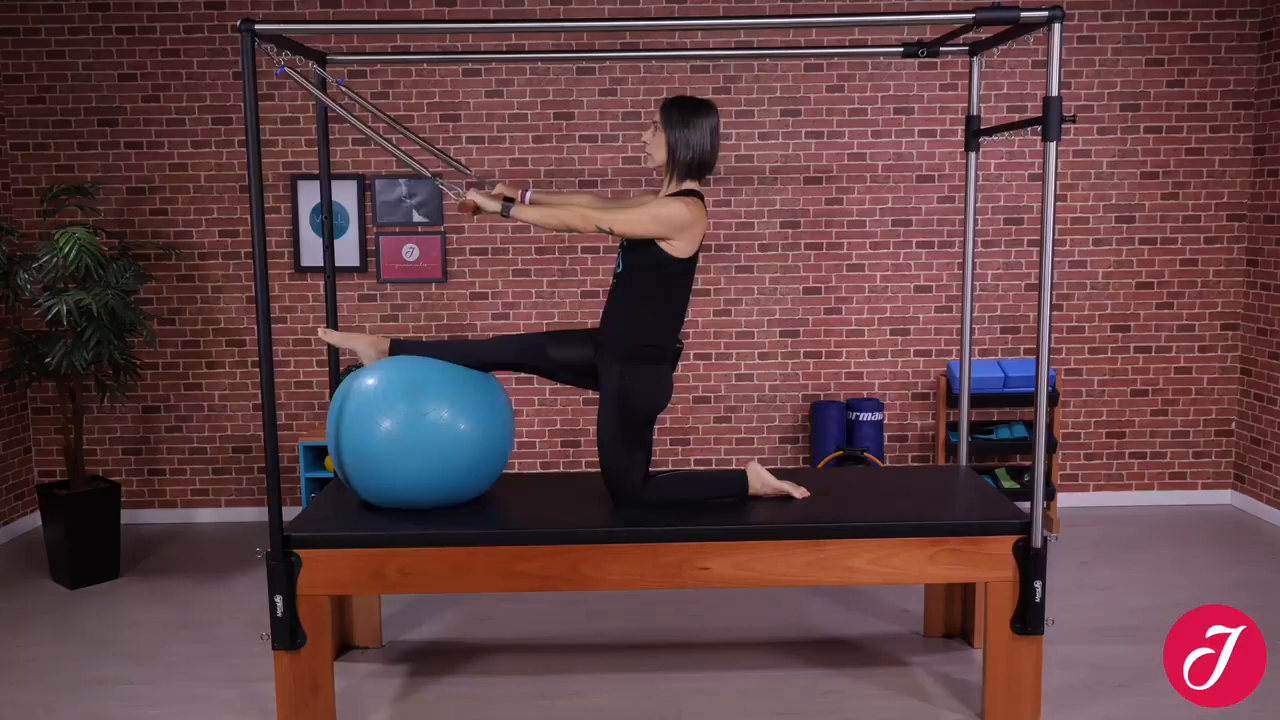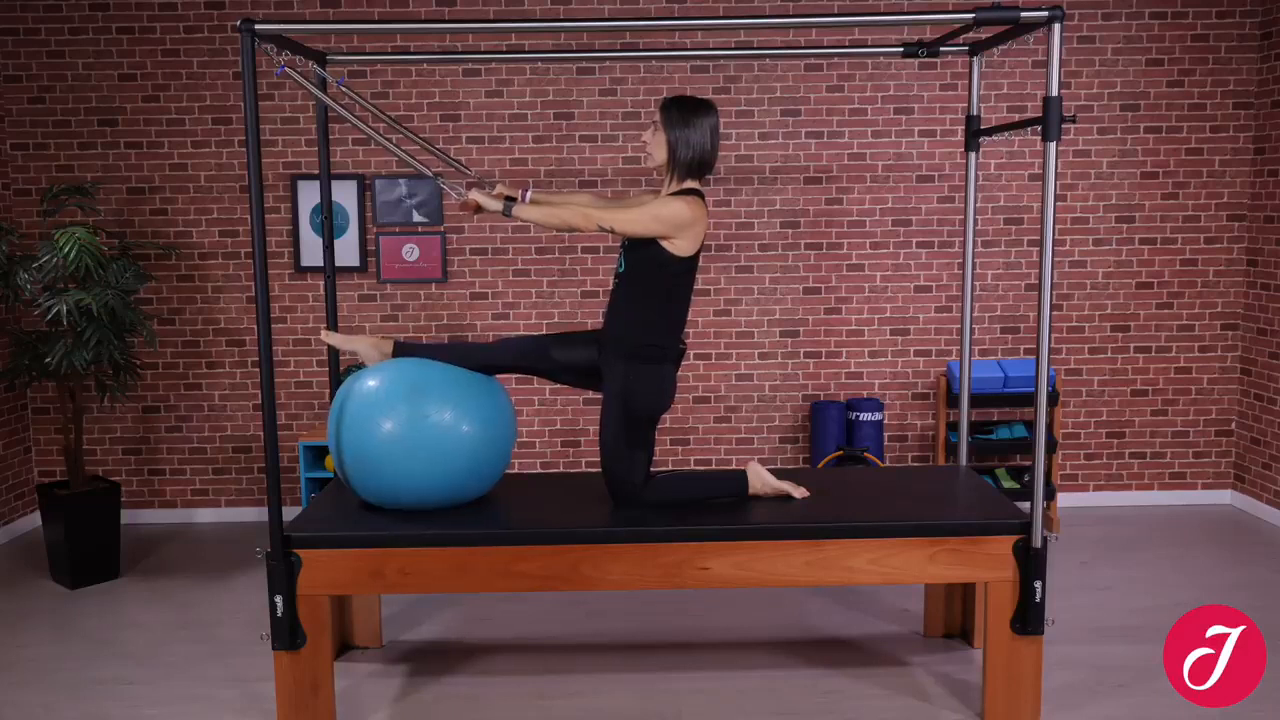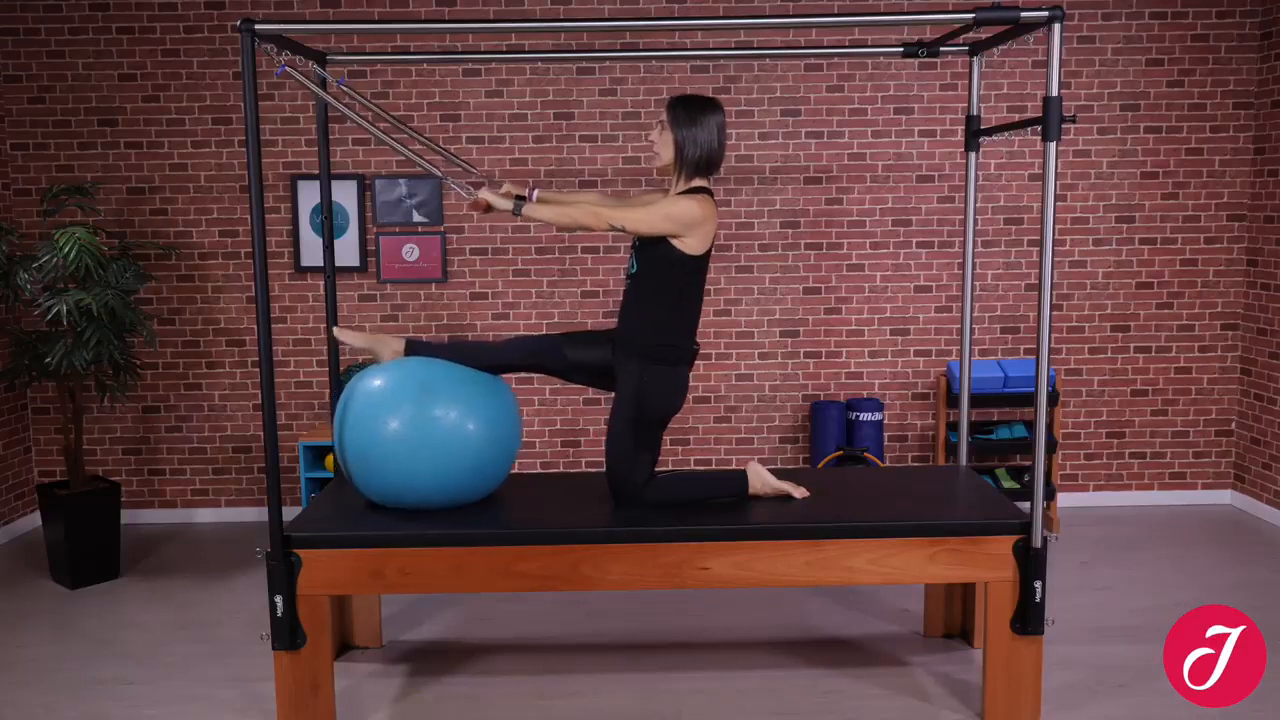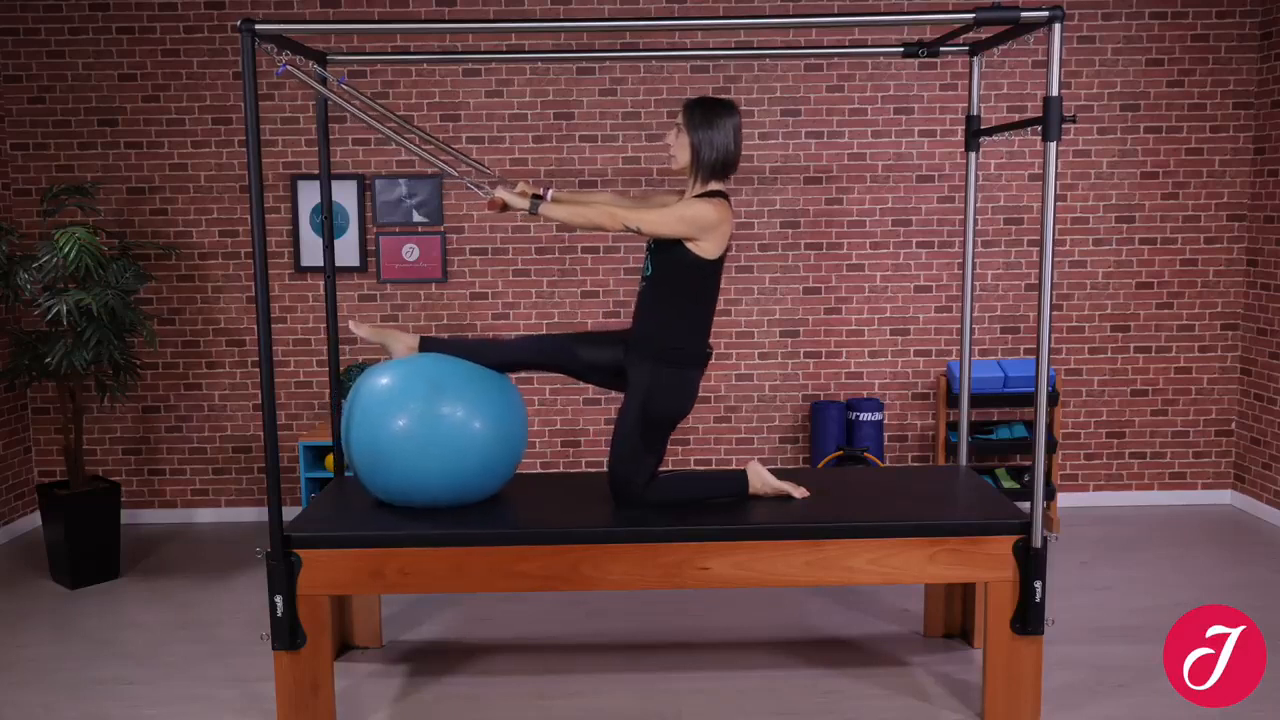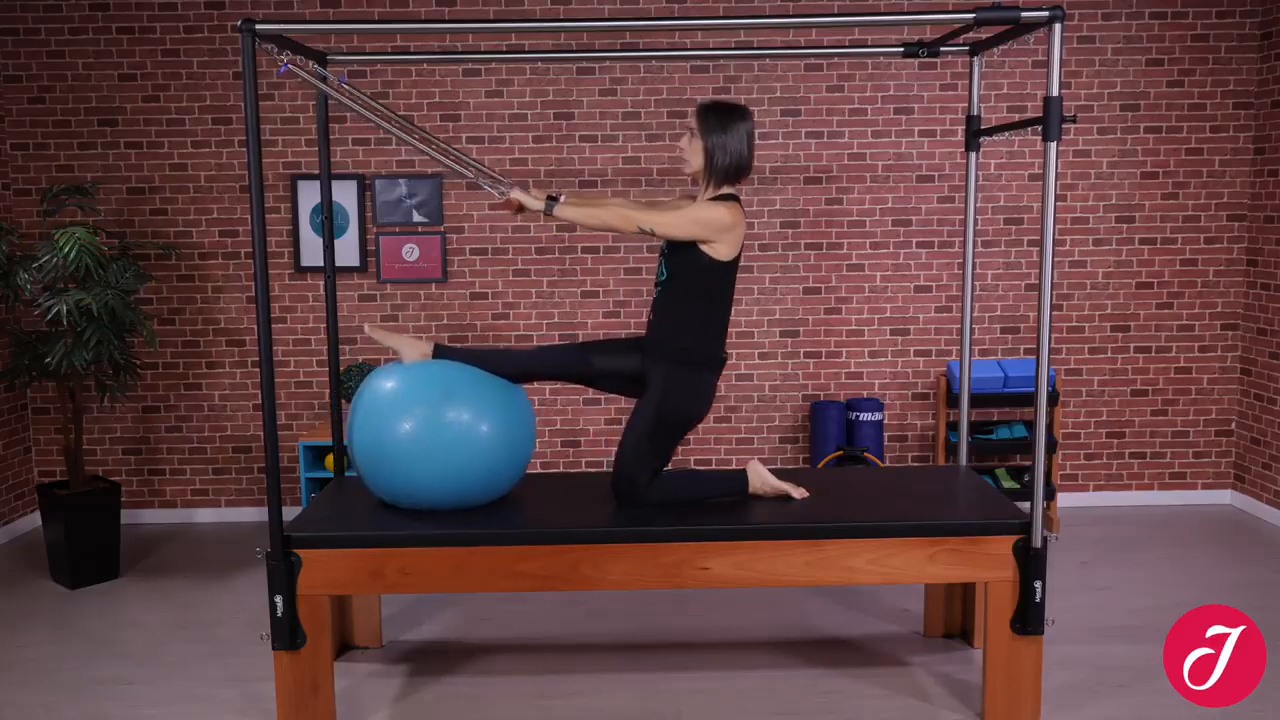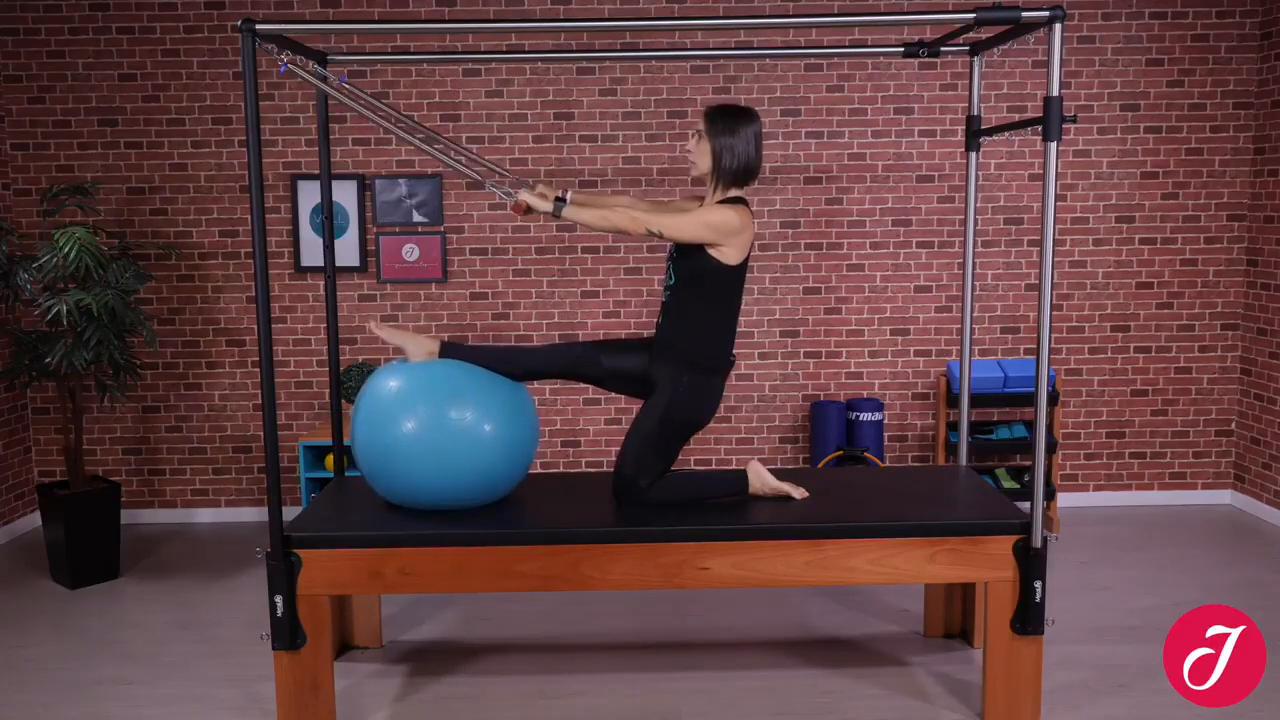
dt=0.4s
person 1, frame 1
left shoulder: (683, 211)
right shoulder: (665, 201)
left elbow: (585, 222)
right elbow: (596, 203)
left wrist: (503, 209)
right wrist: (525, 195)
left hip: (640, 366)
right hip: (615, 349)
left knee: (627, 489)
right knee: (507, 350)
left ankle: (748, 481)
right ankle: (387, 350)
person 1, frame 2
left shoulder: (685, 210)
right shoulder: (665, 199)
left elbow: (587, 221)
right elbow: (596, 201)
left wrist: (503, 209)
right wrist: (525, 195)
left hip: (644, 366)
right hip: (618, 349)
left knee: (628, 489)
right knee: (512, 354)
left ankle: (748, 482)
right ankle: (390, 352)
person 1, frame 3
left shoulder: (694, 208)
right shoulder: (673, 198)
left elbow: (598, 219)
right elbow: (604, 201)
left wrist: (515, 207)
right wrist: (532, 193)
left hip: (657, 365)
right hip: (630, 348)
left knee: (629, 488)
right knee: (525, 352)
left ankle: (749, 482)
right ankle: (403, 351)
person 1, frame 4
left shoulder: (709, 212)
right shoulder: (687, 201)
left elbow: (612, 220)
right elbow: (617, 201)
left wrist: (531, 207)
right wrist: (547, 194)
left hip: (669, 368)
right hip: (644, 350)
left knee: (630, 488)
right knee: (536, 350)
left ankle: (749, 481)
right ankle: (416, 347)
person 1, frame 5
left shoulder: (722, 215)
right shoulder: (700, 205)
left elbow: (626, 221)
right elbow: (629, 205)
left wrist: (546, 207)
right wrist: (557, 199)
left hip: (686, 372)
right hip: (658, 355)
left knee: (631, 488)
right knee: (553, 361)
left ankle: (748, 481)
right ankle: (430, 355)
person 1, frame 6
left shoulder: (731, 218)
right shoulder: (707, 208)
left elbow: (633, 223)
right elbow: (636, 205)
left wrist: (554, 209)
right wrist: (564, 197)
left hip: (693, 376)
right hip: (666, 356)
left knee: (631, 489)
right knee: (563, 360)
left ankle: (749, 482)
right ankle: (436, 352)
